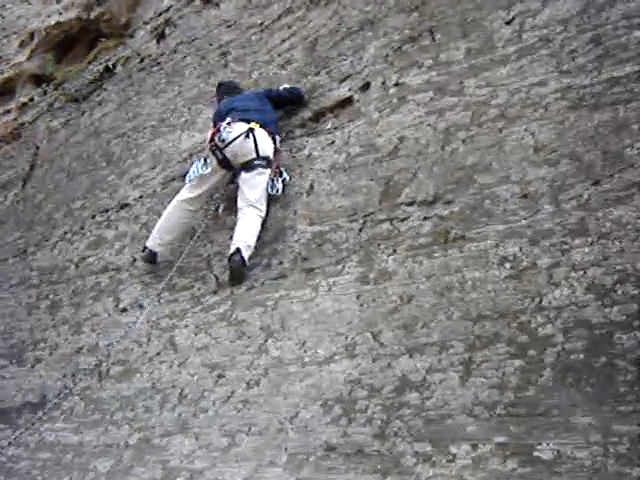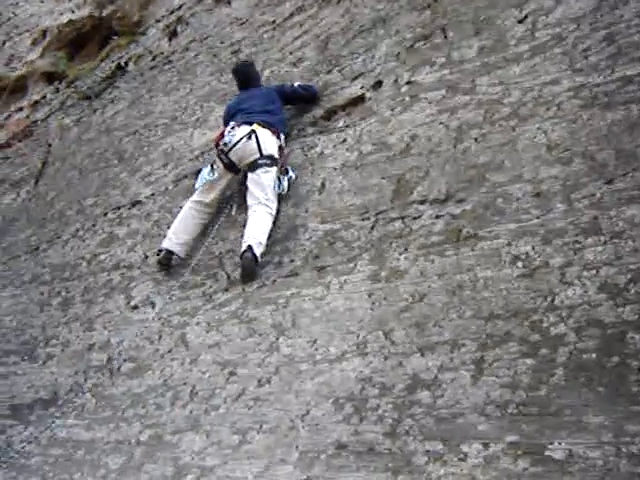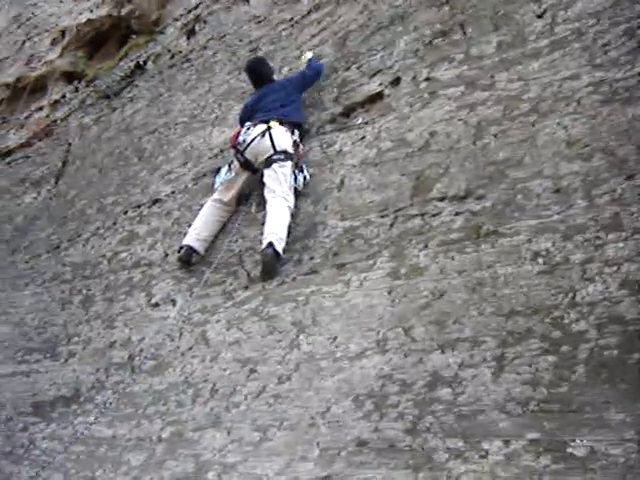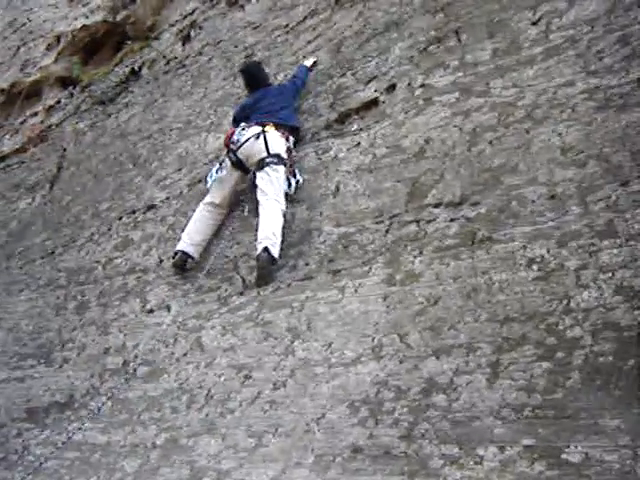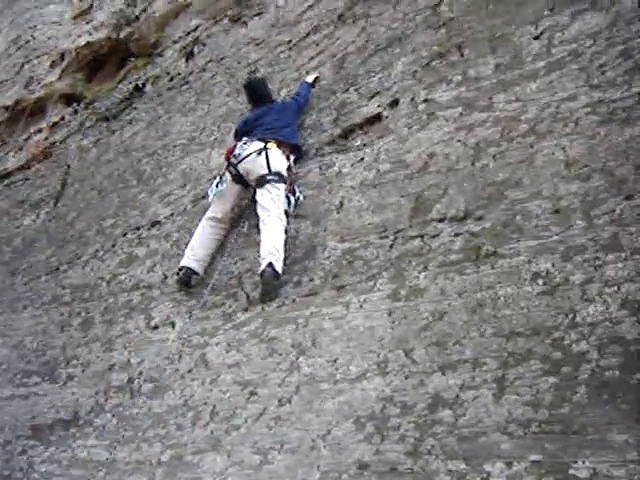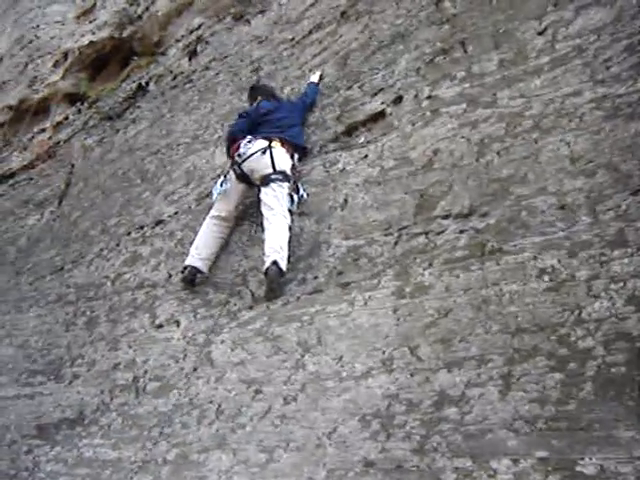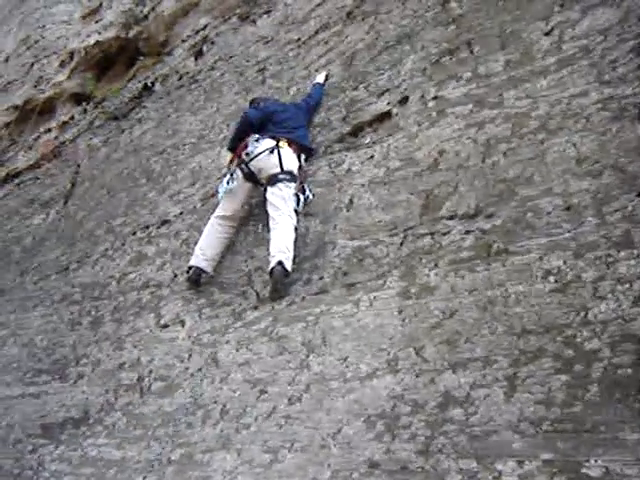
dt=0.4s
person 1, frame 1
left shoulder: (221, 109)
right shoulder: (261, 95)
right elbow: (298, 96)
right wrist: (284, 90)
left hip: (230, 135)
right hip: (261, 142)
left knee: (191, 196)
right knee: (251, 207)
left ankle: (153, 248)
right ankle: (239, 254)
person 1, frame 2
left shoulder: (233, 104)
right shoulder: (275, 91)
right elbow: (312, 94)
right wrist: (297, 88)
left hip: (234, 138)
right hip: (265, 141)
left knee: (203, 199)
right knee: (262, 204)
left ankle: (170, 248)
right ankle: (251, 251)
person 1, frame 3
left shoulder: (251, 101)
right shoulder: (291, 84)
left elbow: (242, 125)
right elbow: (317, 70)
right wrist: (310, 59)
left hip: (250, 138)
right hip: (279, 139)
left knee: (222, 198)
right knee: (279, 198)
left ankle: (190, 246)
right ankle: (272, 247)
person 1, frame 4
left shoulder: (245, 105)
right shoulder: (285, 90)
left elbow: (235, 127)
right elbow: (299, 76)
right wrist: (306, 65)
left hip: (244, 140)
right hip: (273, 143)
left knee: (215, 201)
right knee: (271, 201)
left ankle: (185, 251)
right ankle: (267, 252)
person 1, frame 5
left shoulder: (247, 120)
right shoulder: (288, 107)
left elbow: (238, 143)
right elbow: (302, 94)
right wrist: (308, 81)
left hip: (245, 155)
right hip: (273, 160)
left knee: (216, 216)
right knee: (272, 218)
left ankle: (189, 267)
right ankle: (270, 268)
person 1, frame 6
left shoulder: (256, 110)
right shoulder: (295, 107)
left elbow: (234, 134)
right elbow: (309, 96)
left wrist: (232, 156)
right wrist: (314, 81)
left hip: (249, 153)
right hip: (278, 159)
left knee: (220, 214)
right knee: (276, 216)
left ankle: (194, 266)
right ankle: (275, 266)
person 1, frame 7
left shoulder: (264, 108)
right shoulder: (300, 108)
left elbow: (249, 119)
right elbow: (314, 97)
left wrist: (233, 149)
right wrist: (319, 82)
left hip: (258, 152)
right hip: (285, 159)
left knee: (225, 214)
right knee: (282, 216)
left ankle: (198, 266)
right ankle: (279, 266)
